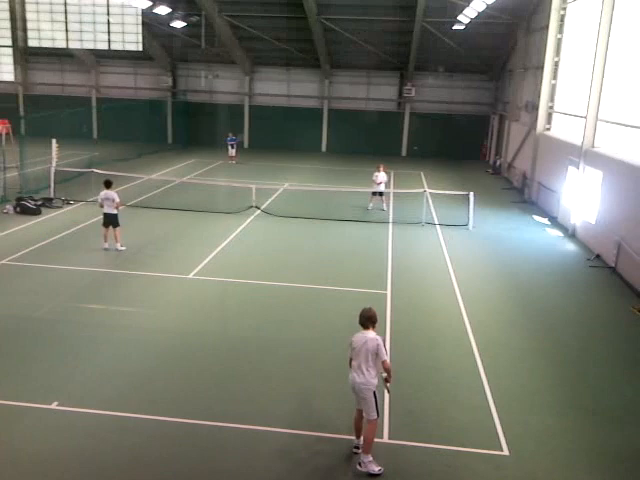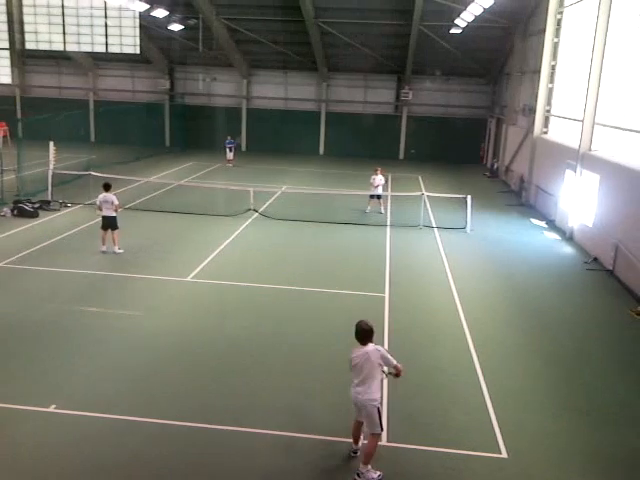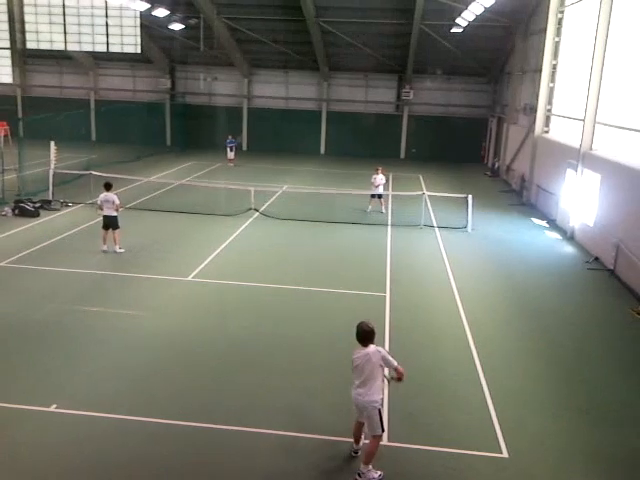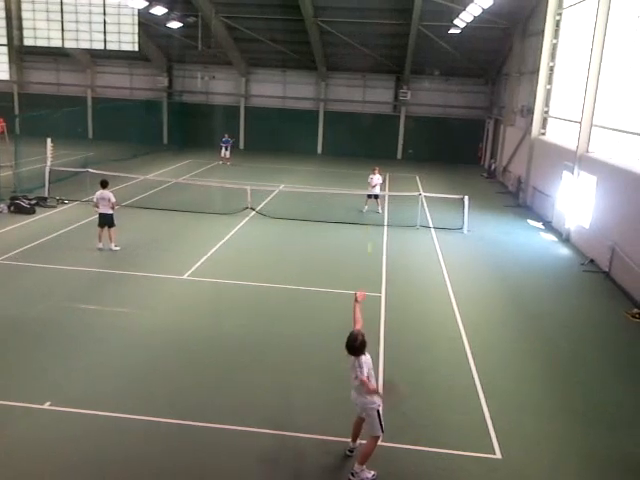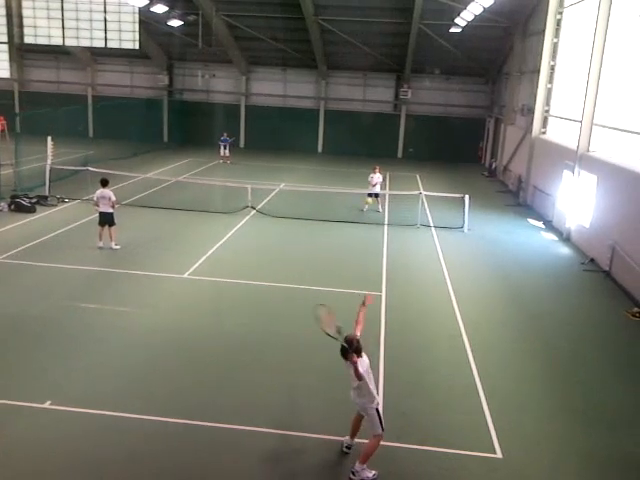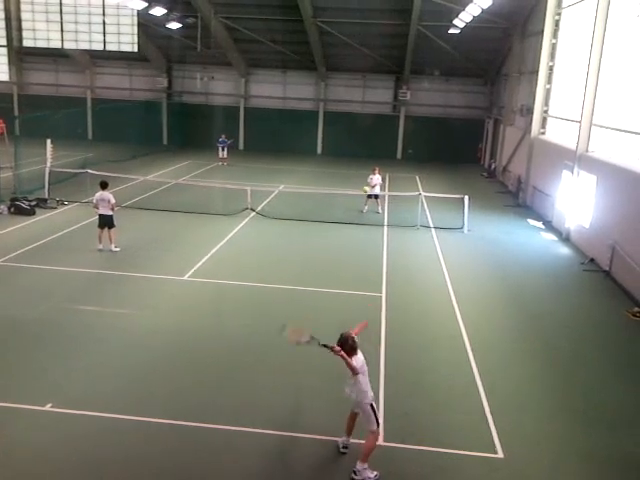
dt=0.2s
person 1, frame 1
left shoulder: (355, 339)
right shoulder: (376, 340)
right elbow: (386, 365)
right wrist: (389, 376)
left hip: (354, 381)
right hip: (367, 384)
left knee: (360, 411)
right knee: (372, 421)
left ankle: (358, 443)
right ankle: (365, 461)
person 1, frame 2
left shoulder: (354, 353)
right shoulder: (378, 351)
right elbow: (398, 368)
right wrist: (397, 373)
left hip: (356, 395)
right hip: (370, 399)
left knee: (359, 421)
right knee: (375, 435)
left ankle: (355, 448)
person 1, frame 3
left shoulder: (356, 354)
right shoulder: (378, 352)
right elbow: (399, 370)
right wrist: (399, 377)
left hip: (357, 396)
right hip: (370, 400)
left knee: (360, 421)
right knee: (376, 436)
left ankle: (356, 447)
person 1, frame 4
left shoulder: (356, 353)
right shoulder: (361, 360)
left elbow: (357, 323)
right elbow: (362, 380)
left wrist: (357, 303)
right wrist: (372, 389)
left hip: (359, 397)
right hip: (369, 402)
left knee: (361, 418)
right knee: (374, 437)
left ankle: (352, 446)
person 1, frame 5
left shoulder: (352, 354)
right shoulder: (359, 365)
left elbow: (358, 324)
right elbow: (359, 377)
left wrist: (363, 305)
right wrist: (355, 364)
left hip: (359, 397)
right hip: (369, 401)
left knee: (360, 415)
right knee: (377, 435)
left ankle: (349, 442)
person 1, frame 6
left shoulder: (345, 348)
right shoulder: (354, 358)
left elbow: (353, 334)
right elbow: (355, 371)
left wrist: (361, 326)
right wrist: (344, 356)
left hip: (354, 393)
right hip: (364, 397)
left knee: (354, 412)
right knee: (374, 433)
left ankle: (345, 441)
